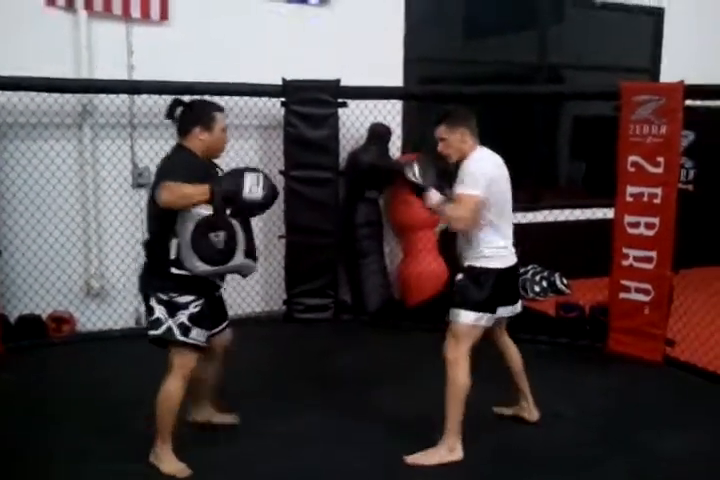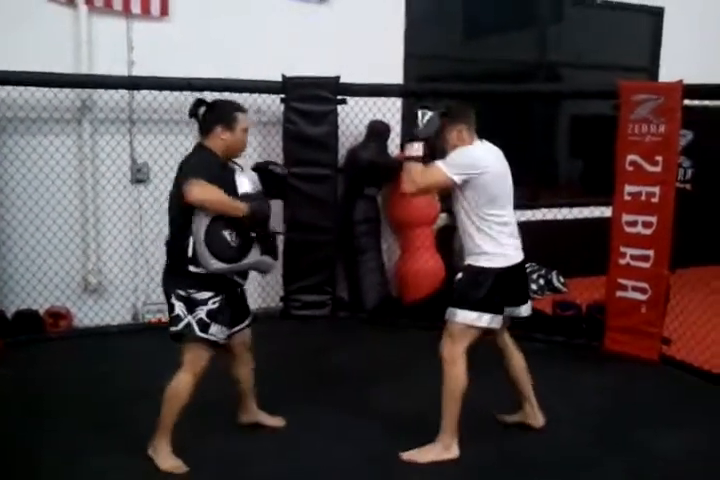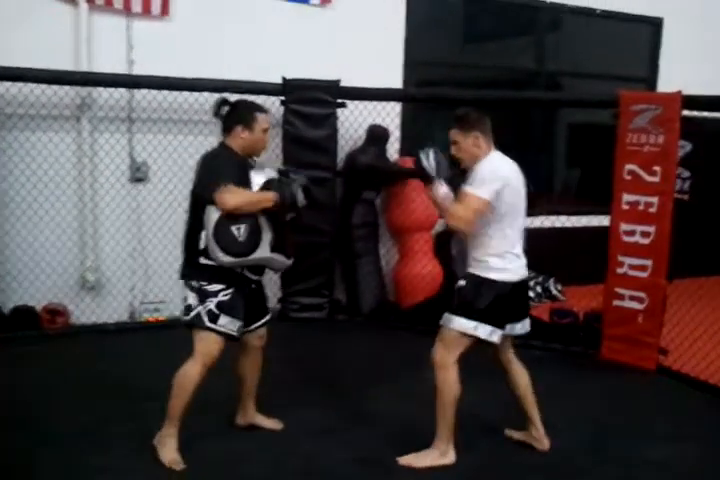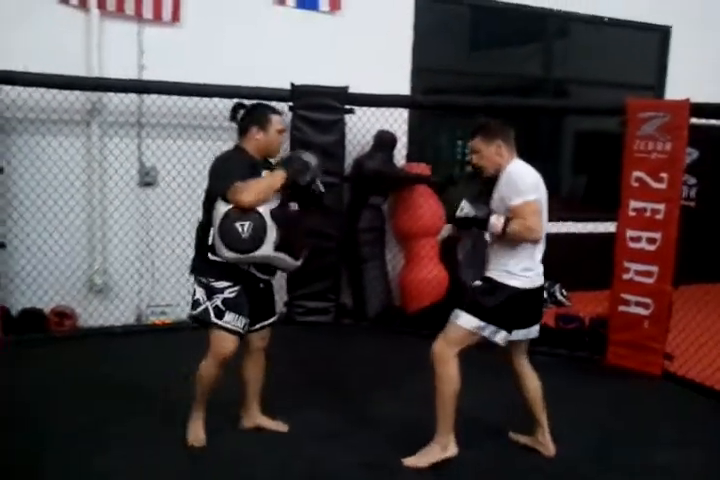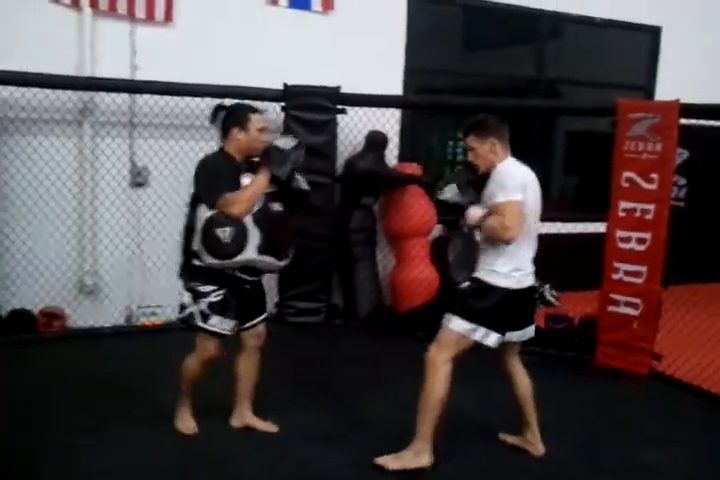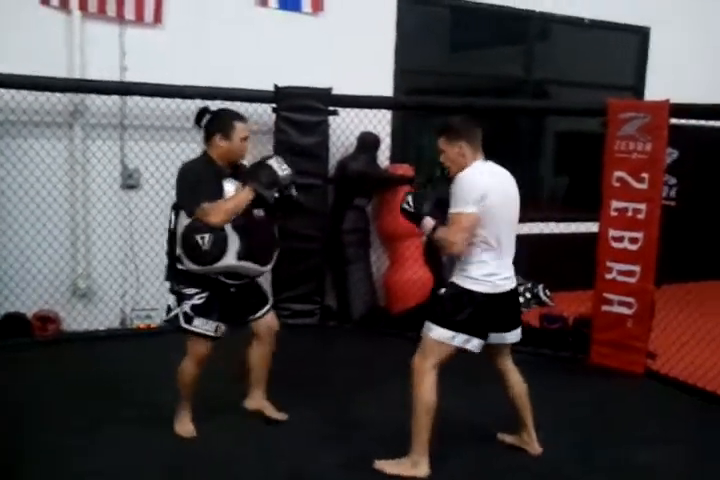
dt=0.2s
person 1, frame 1
left shoulder: (476, 165)
right shoulder: (486, 161)
left elbow: (459, 221)
left wrist: (430, 196)
right wrist: (441, 197)
left hip: (485, 270)
right hip: (502, 265)
left knee: (456, 351)
right knee: (499, 334)
left ankle: (451, 444)
right ankle: (526, 405)
person 1, frame 2
left shoulder: (469, 157)
right shoulder: (489, 152)
left elbow: (410, 184)
left hip: (487, 269)
right hip: (510, 263)
left knee: (452, 350)
right knee: (502, 336)
left ankle: (447, 442)
right ankle: (531, 410)
person 1, frame 3
left shoulder: (488, 170)
right shoulder: (504, 166)
left elbow: (461, 222)
left wrist: (439, 187)
right wrist: (449, 193)
left hip: (490, 281)
right hip: (513, 278)
left knee: (444, 356)
right knee: (506, 353)
left ankle: (443, 448)
right ankle: (536, 431)
person 1, frame 4
left shoulder: (516, 176)
right shoulder: (523, 174)
left elbow: (532, 231)
left wrist: (489, 220)
right wrist: (488, 219)
left hip: (506, 286)
right hip: (528, 286)
left knee: (443, 349)
right knee: (519, 358)
left ankle: (444, 441)
right ankle: (543, 438)
person 1, frame 5
left shoulder: (506, 174)
right shoulder: (523, 174)
left elbow: (509, 230)
left wrist: (472, 213)
right wrist: (474, 213)
left hip: (494, 286)
right hip: (520, 286)
left knee: (438, 356)
right knee: (511, 359)
left ankle: (420, 450)
right ankle: (532, 437)
person 1, frame 6
left shoulder: (468, 180)
right shoulder: (504, 177)
left elbow: (456, 244)
left wrist: (425, 222)
right wrist: (444, 219)
left hip: (472, 291)
right hip: (504, 288)
left knee: (424, 365)
right knee: (503, 360)
right ankle: (529, 436)
person 2, frame 1
left shoulder: (202, 166)
right shoulder: (177, 165)
right elbow: (166, 197)
right wrist: (220, 190)
left hip: (198, 277)
right hip: (173, 282)
left knee: (220, 342)
right knee: (184, 365)
left ankle: (202, 407)
right ankle: (161, 449)
person 2, frame 2
left shoulder: (220, 165)
right shoulder: (199, 163)
left elbow: (229, 204)
right elbow: (196, 195)
right wrist: (248, 209)
left hip: (221, 276)
right hip: (194, 281)
left knee: (242, 344)
right knee: (194, 364)
left ankle: (249, 410)
right ankle: (160, 444)
person 2, frame 3
left shoulder: (243, 164)
right shoulder: (217, 162)
left elbow: (252, 203)
right elbow: (230, 201)
left wrist: (279, 188)
right wrist: (277, 196)
left hip: (243, 271)
right hip: (211, 274)
left knee: (256, 341)
right knee: (206, 354)
left ankle: (247, 411)
right ankle: (168, 434)
person 2, frame 4
left shoulder: (265, 168)
right shoulder: (229, 163)
right elbow: (245, 196)
right wrist: (287, 172)
left hip: (256, 271)
right hip: (223, 272)
left knee: (258, 344)
right knee: (223, 349)
left ankle: (251, 413)
right ankle: (198, 414)
person 2, frame 5
left shoulder: (251, 169)
right shoulder: (212, 167)
left elbow: (259, 210)
right elbow: (236, 207)
right wrist: (267, 173)
left hip: (245, 271)
right hip: (210, 274)
left knee: (254, 340)
right knee: (208, 350)
left ankle: (243, 412)
right ankle: (184, 405)
person 2, frame 6
left shoulder: (238, 171)
right shoulder: (193, 173)
left elbow: (253, 212)
right elbow: (214, 216)
left wrist: (270, 189)
right wrist: (252, 187)
left hip: (238, 272)
right hip: (199, 277)
left knee: (268, 328)
right knee: (199, 351)
left ankle: (256, 397)
right ankle: (183, 412)
person 3, frame 1
left shoulder: (355, 155)
right shoulder: (377, 156)
right elbow: (394, 170)
right wrist: (419, 169)
left hip: (351, 210)
right hip: (367, 210)
left knee: (355, 257)
right knee: (371, 256)
left ankle: (361, 304)
right ankle: (376, 304)
person 3, frame 2
left shoulder: (354, 152)
right shoulder: (375, 154)
right elbow: (393, 167)
left hip: (349, 207)
right hip: (364, 207)
left knee: (352, 254)
right knee: (369, 253)
left ankle: (358, 301)
right ankle: (374, 300)
person 3, frame 3
left shoulder: (353, 156)
right shoulder: (375, 158)
right elbow: (394, 172)
right wrist: (420, 172)
left hip: (348, 210)
right hip: (363, 212)
left knee: (350, 258)
right knee: (366, 257)
left ankle: (356, 304)
right ankle: (371, 305)
person 3, frame 4
left shoulder: (360, 161)
right shoulder: (382, 164)
right elbow: (400, 177)
right wrist: (426, 179)
left hip: (355, 215)
right hip: (370, 216)
left knee: (356, 262)
right knee: (372, 262)
left ankle: (361, 309)
right ankle: (376, 309)
person 3, frame 5
left shoulder: (352, 161)
right shoulder: (373, 164)
right elbow: (391, 177)
right wrist: (418, 179)
left hip: (346, 216)
right hip: (361, 217)
left knee: (348, 263)
right knee: (363, 262)
left ankle: (352, 309)
right ankle: (367, 309)
person 3, frame 6
left shoulder: (344, 163)
right shoulder: (365, 165)
right elbow: (384, 178)
right wrist: (410, 180)
left hip: (338, 217)
right hip: (354, 218)
left knee: (341, 264)
right knee: (357, 263)
left ankle: (346, 310)
right ankle: (361, 310)
